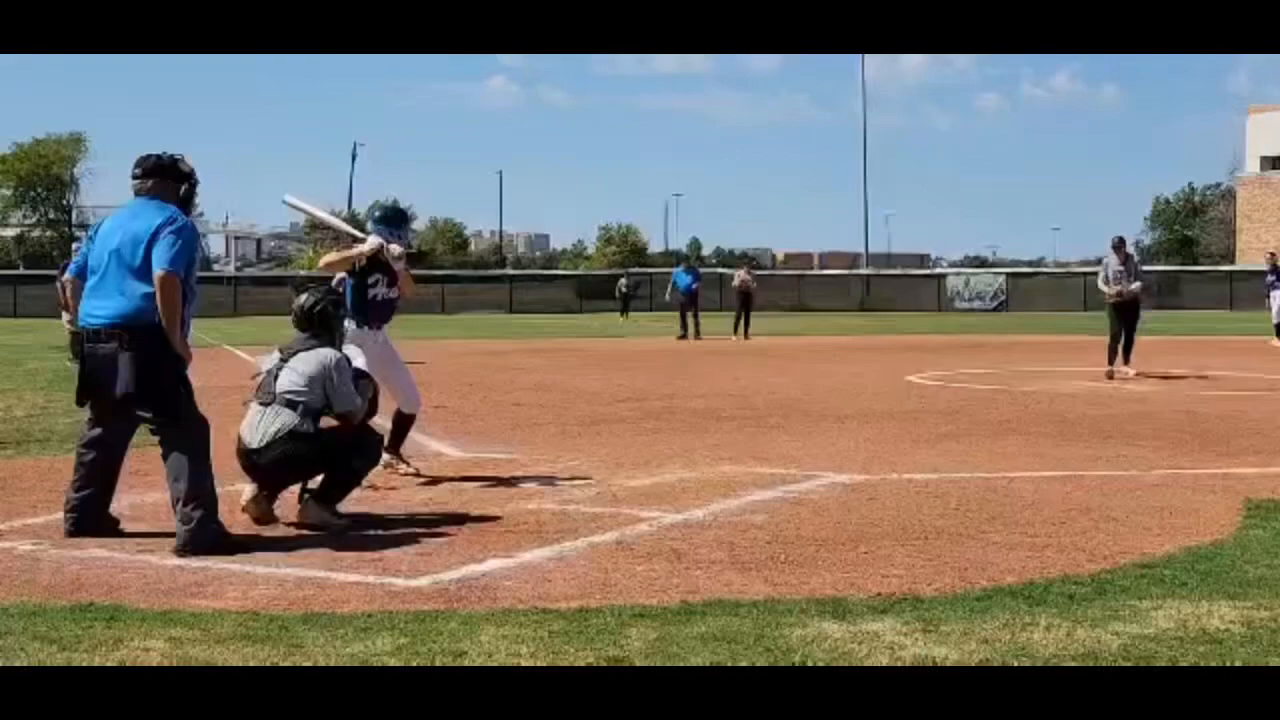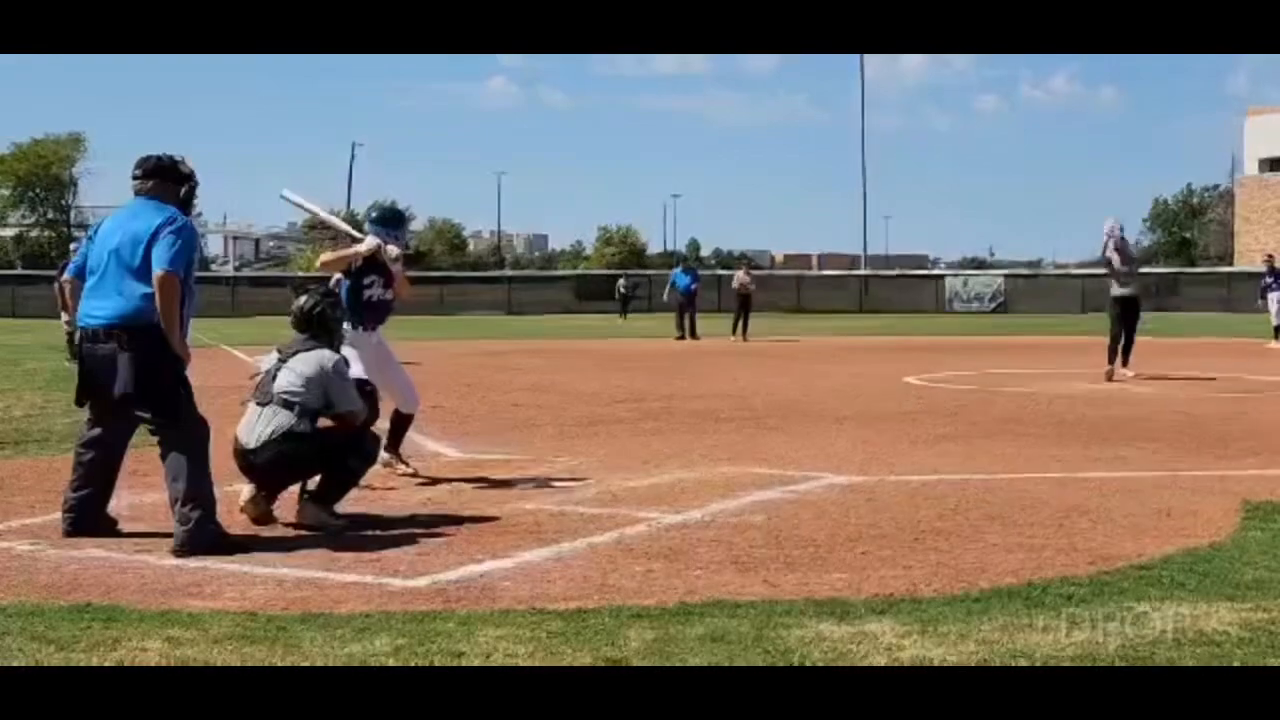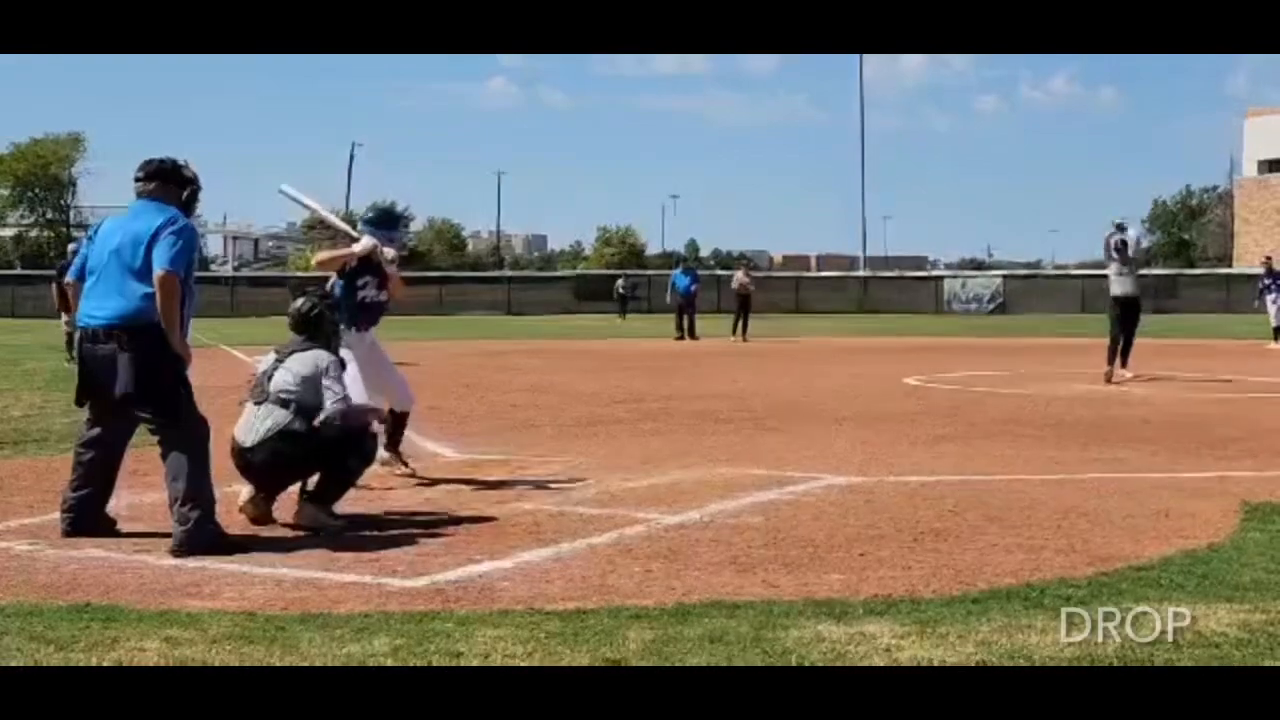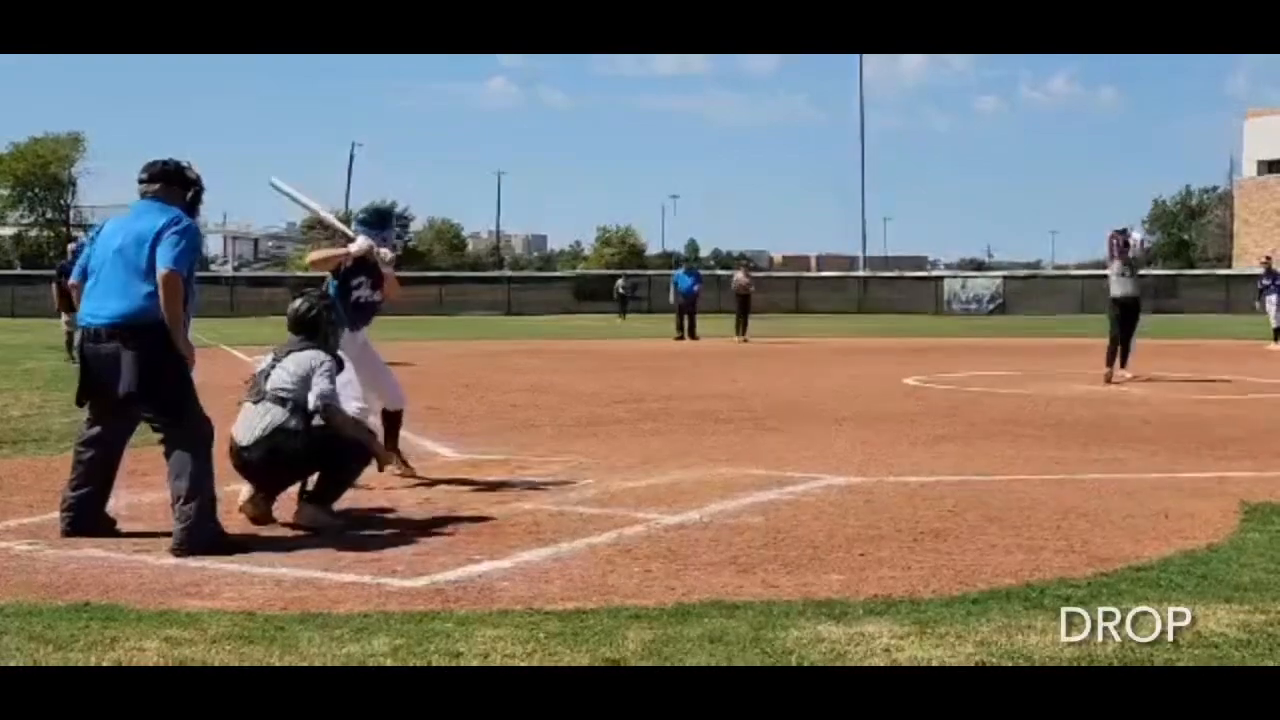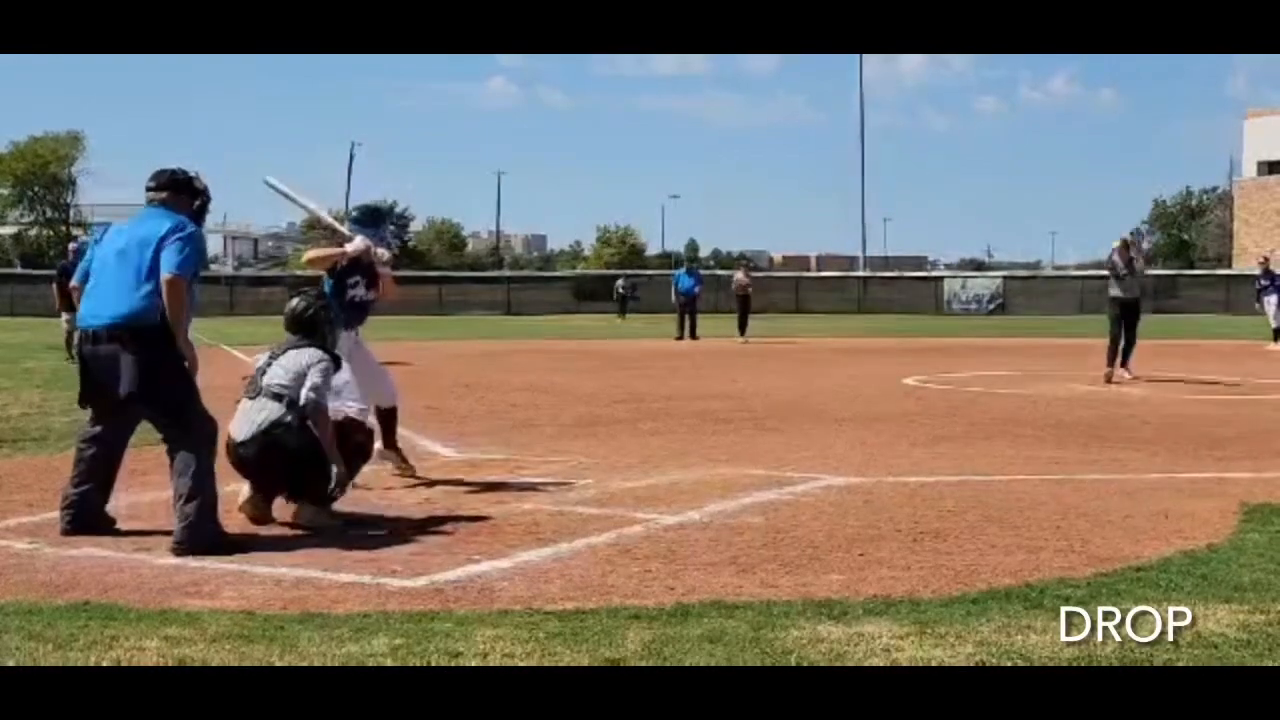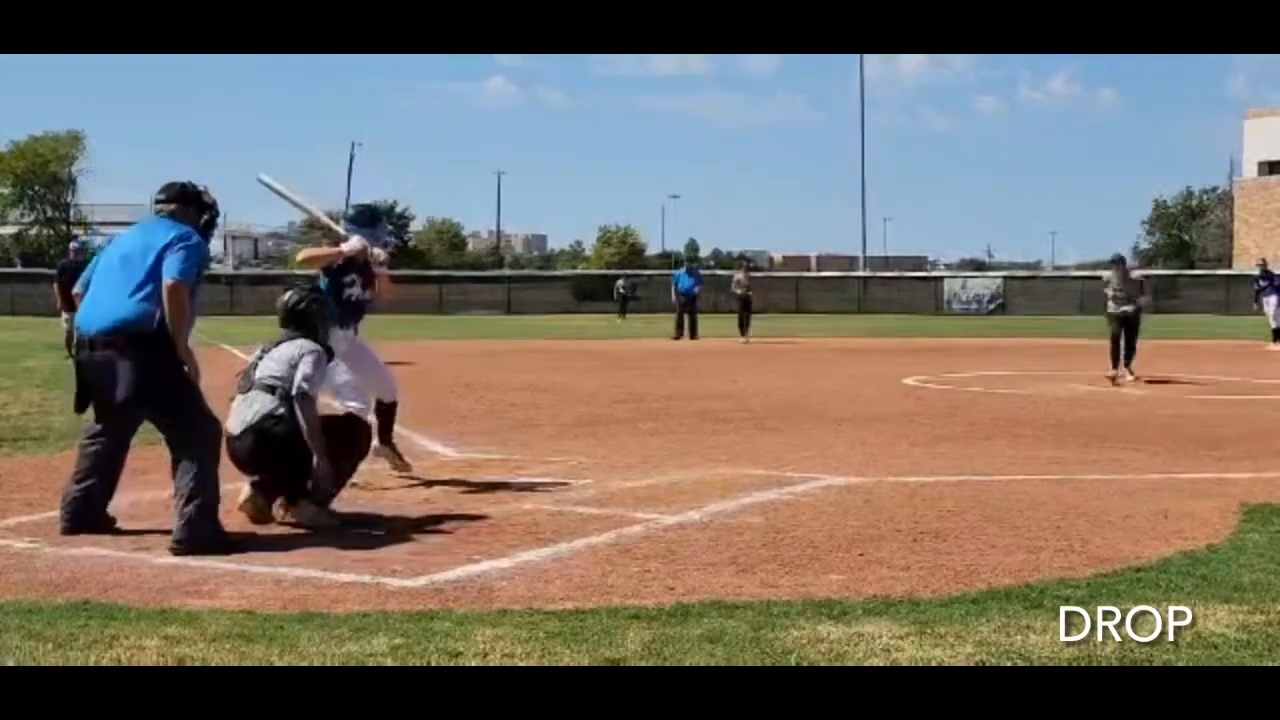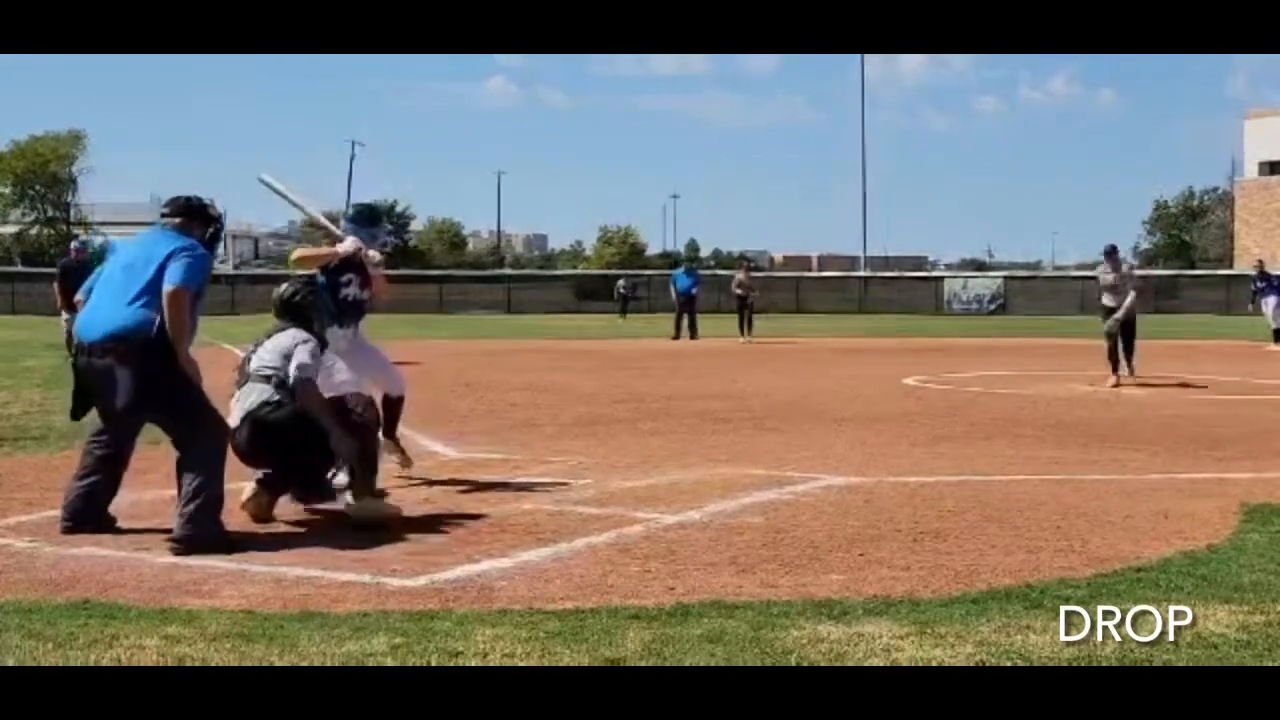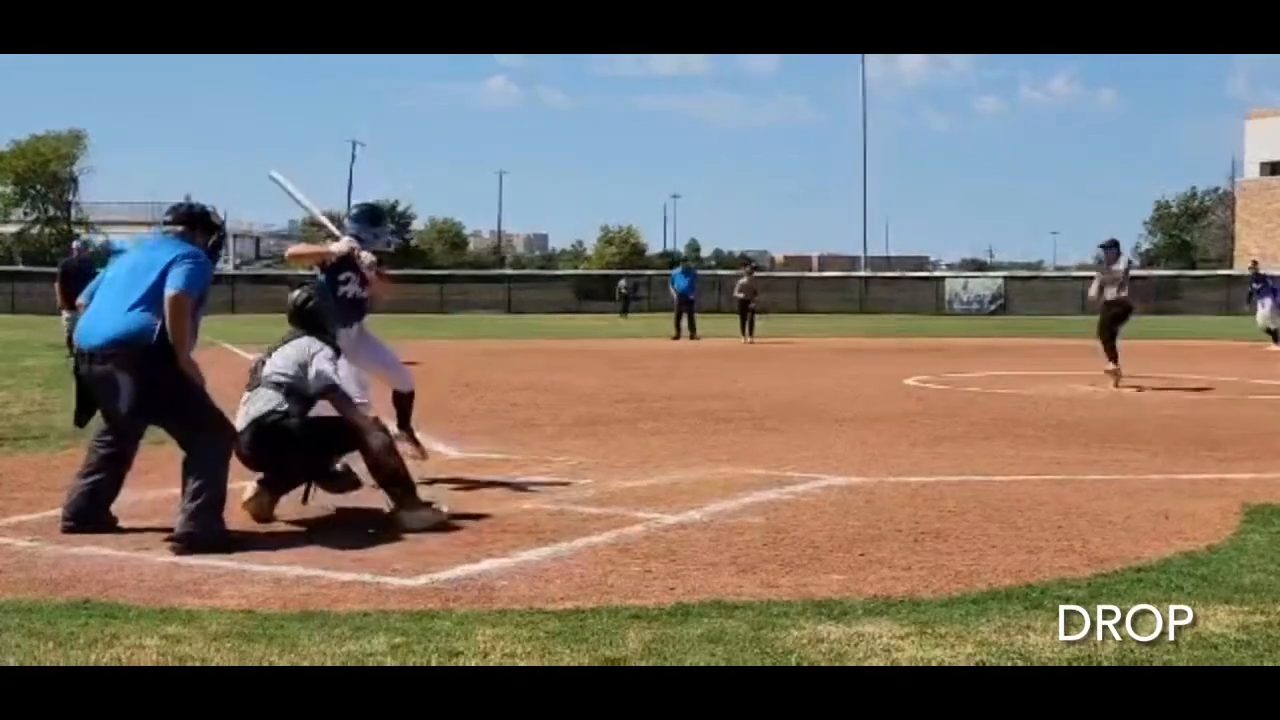
dt=0.2s
person 1, frame 1
left shoulder: (107, 223)
right shoulder: (175, 223)
left elbow: (73, 279)
right elbow: (165, 279)
left wrist: (87, 331)
right wrist: (176, 340)
left hip: (96, 343)
right hip: (141, 344)
left knee: (105, 429)
right knee: (184, 432)
left ankle: (84, 515)
right ankle: (198, 530)
person 1, frame 2
left shoulder: (106, 224)
right shoulder: (174, 223)
left elbow: (71, 279)
right elbow: (164, 278)
left wrist: (86, 330)
right wrist: (175, 340)
left hip: (95, 344)
right hip: (139, 344)
left knee: (103, 430)
right knee: (183, 432)
left ankle: (81, 515)
right ankle: (195, 531)
person 1, frame 3
left shoulder: (106, 225)
right shoulder: (174, 224)
left elbow: (73, 282)
right elbow: (165, 278)
right wrist: (175, 340)
left hip: (93, 343)
right hip: (140, 344)
left knee: (103, 430)
right knee: (184, 433)
left ankle: (80, 515)
right ankle: (194, 532)
person 1, frame 4
left shoulder: (110, 225)
right shoulder: (178, 224)
left elbow: (76, 282)
right elbow: (168, 277)
right wrist: (180, 338)
left hip: (95, 342)
right hip: (142, 342)
left knee: (102, 429)
right knee: (188, 431)
left ankle: (80, 515)
right ankle: (195, 531)
person 1, frame 5
left shoulder: (116, 230)
right shoulder: (183, 229)
left elbow: (77, 284)
right elbow: (172, 281)
right wrist: (182, 340)
left hip: (93, 343)
right hip: (140, 342)
left knee: (104, 429)
right knee: (192, 431)
left ankle: (80, 513)
right ankle: (195, 530)
person 1, frame 6
left shoulder: (124, 238)
right shoulder: (187, 239)
left elbow: (80, 290)
right elbow: (173, 286)
right wrist: (182, 346)
left hip: (91, 347)
right hip: (138, 347)
left knee: (109, 429)
right knee: (197, 432)
left ankle: (80, 512)
right ankle: (196, 530)
person 1, frame 7
left shoulder: (127, 247)
right shoulder: (190, 250)
left elbow: (82, 297)
right elbow: (174, 293)
right wrist: (182, 353)
left hip: (88, 352)
right hip: (136, 352)
left knee: (114, 431)
right knee: (205, 434)
left ankle: (81, 512)
right ankle: (196, 529)
person 1, frame 8
left shoulder: (131, 253)
right shoulder: (192, 257)
left elbow: (84, 301)
right elbow: (176, 298)
right wrist: (184, 358)
left hip: (89, 357)
right hip: (137, 357)
left knee: (119, 432)
right knee: (211, 435)
left ankle: (83, 511)
right ankle: (197, 528)
person 2, frame 1
left shoulder: (393, 260)
right shoulder: (362, 258)
left elbow: (407, 289)
right elbow: (326, 263)
left wrist: (399, 266)
right wrist: (364, 250)
left hip: (378, 338)
right hip: (351, 337)
left knee: (411, 399)
left ankle: (391, 453)
person 2, frame 2
left shoulder: (389, 262)
right shoulder: (359, 260)
left elbow: (403, 291)
right elbow: (323, 262)
left wrist: (396, 268)
right wrist: (361, 250)
left hip: (373, 339)
right hip: (346, 339)
left knee: (409, 399)
right knee: (364, 401)
left ankle: (390, 452)
person 2, frame 3
left shoulder: (383, 263)
right shoulder: (353, 260)
left elbow: (396, 293)
right elbow: (318, 261)
left wrist: (391, 270)
right wrist: (357, 250)
left hip: (365, 339)
right hip: (338, 340)
left knee: (403, 397)
right knee: (358, 404)
left ankle: (390, 451)
person 2, frame 4
left shoulder: (377, 263)
right shoulder: (347, 260)
left elbow: (391, 293)
right elbow: (312, 260)
left wrist: (387, 270)
right wrist: (352, 250)
left hip: (357, 339)
left knee: (393, 395)
right knee: (357, 406)
left ankle: (391, 449)
person 2, frame 5
left shoulder: (371, 262)
right shoulder: (342, 259)
left elbow: (385, 292)
right elbow: (309, 259)
left wrist: (384, 270)
right wrist: (349, 250)
left hip: (349, 338)
left knee: (386, 392)
left ankle: (389, 446)
person 2, frame 6
left shoulder: (368, 261)
right shoulder: (339, 258)
left elbow: (381, 292)
right elbow: (303, 258)
left wrist: (380, 271)
right wrist: (345, 250)
left hip: (348, 337)
left knee: (388, 387)
right knee: (357, 405)
left ankle: (385, 443)
person 2, frame 7
left shoulder: (367, 260)
right shoulder: (336, 257)
left elbow: (380, 292)
right elbow: (297, 257)
left wrist: (376, 273)
right wrist: (340, 250)
left hip: (350, 335)
right hip: (323, 338)
left knee: (394, 381)
left ankle: (388, 438)
person 2, frame 8
left shoulder: (372, 257)
right shoulder: (337, 255)
left elbow: (380, 290)
right elbow: (292, 254)
left wrist: (371, 274)
right wrist: (332, 250)
left hip: (355, 332)
left knee: (402, 377)
right knee: (357, 402)
left ankle: (404, 431)
person 3, frame 1
left shoulder: (279, 355)
right shoulder: (332, 357)
right elbow: (352, 417)
right wrist: (364, 395)
left hip: (248, 454)
right hip: (278, 455)
left knee: (315, 437)
right knee: (369, 441)
left ankle: (262, 492)
right ankle: (319, 504)
person 3, frame 2
left shoulder: (277, 355)
right shoulder: (330, 359)
right elbow: (353, 417)
right wrist: (364, 404)
left hip: (245, 454)
right hip: (274, 454)
right knee: (365, 441)
left ankle: (261, 492)
right ankle: (316, 505)
person 3, frame 3
left shoulder: (275, 356)
right shoulder: (324, 359)
right elbow: (342, 413)
right wrist: (375, 413)
left hip: (243, 454)
right hip: (270, 454)
right knee: (362, 439)
left ankle: (260, 493)
right ankle: (315, 506)
person 3, frame 4
left shoulder: (275, 356)
right shoulder: (321, 359)
right elbow: (328, 411)
right wrist: (373, 445)
left hip: (241, 453)
right hip: (270, 452)
right knee: (362, 440)
left ankle: (260, 492)
right ankle: (316, 505)
person 3, frame 5
left shoulder: (273, 355)
right shoulder: (318, 357)
right elbow: (313, 410)
right wrist: (337, 462)
left hip: (238, 450)
right hip: (266, 446)
right knee: (359, 434)
left ankle: (260, 492)
right ankle: (313, 505)
person 3, frame 6
left shoulder: (271, 348)
right shoulder: (311, 349)
right elbow: (303, 401)
right wrist: (320, 457)
left hip: (239, 444)
right hip: (265, 438)
right knee: (356, 429)
left ankle: (261, 492)
right ankle: (311, 504)
person 3, frame 7
left shoulder: (269, 341)
right shoulder: (303, 339)
right elbow: (304, 388)
right wrist: (336, 434)
left hip: (244, 436)
right hip: (265, 427)
right knee: (360, 408)
left ankle: (264, 489)
right ankle: (363, 498)
person 3, frame 8
left shoulder: (282, 349)
right shoulder: (317, 348)
right elbow: (333, 392)
right wrist: (371, 432)
left hip: (249, 442)
right hip: (272, 435)
right knee: (367, 427)
left ankle: (266, 490)
right ankle: (409, 507)
